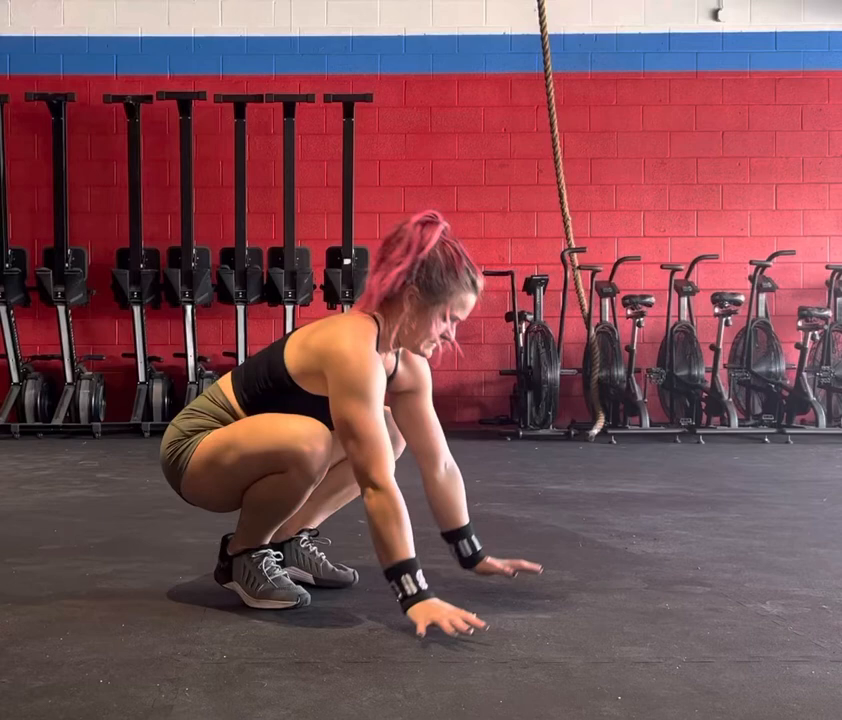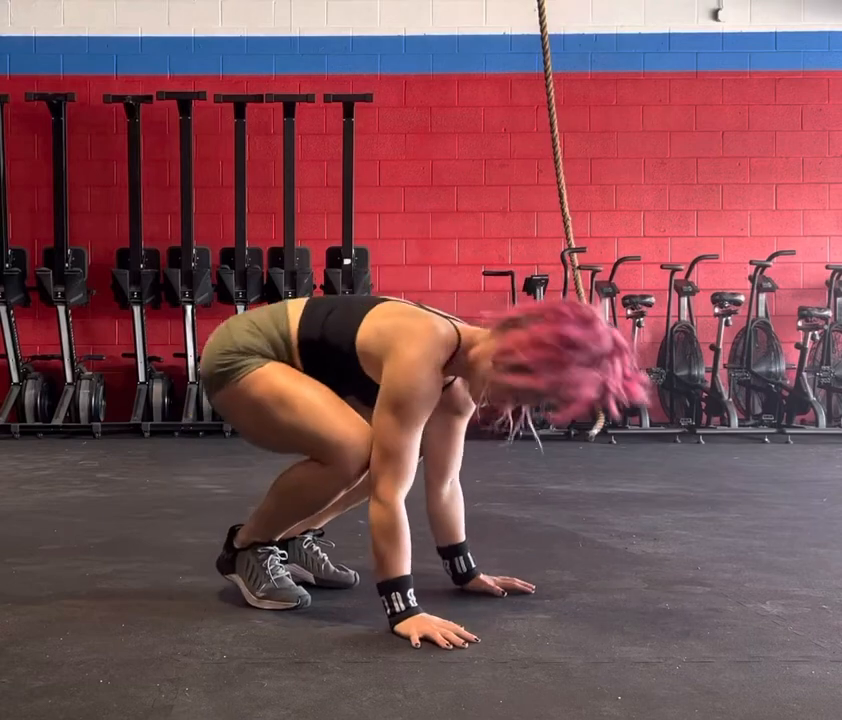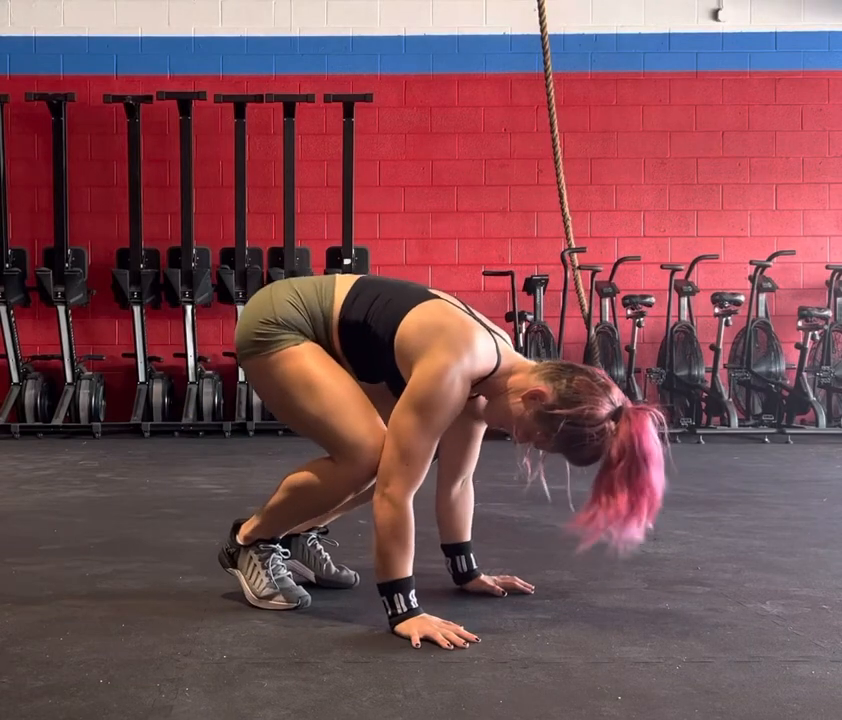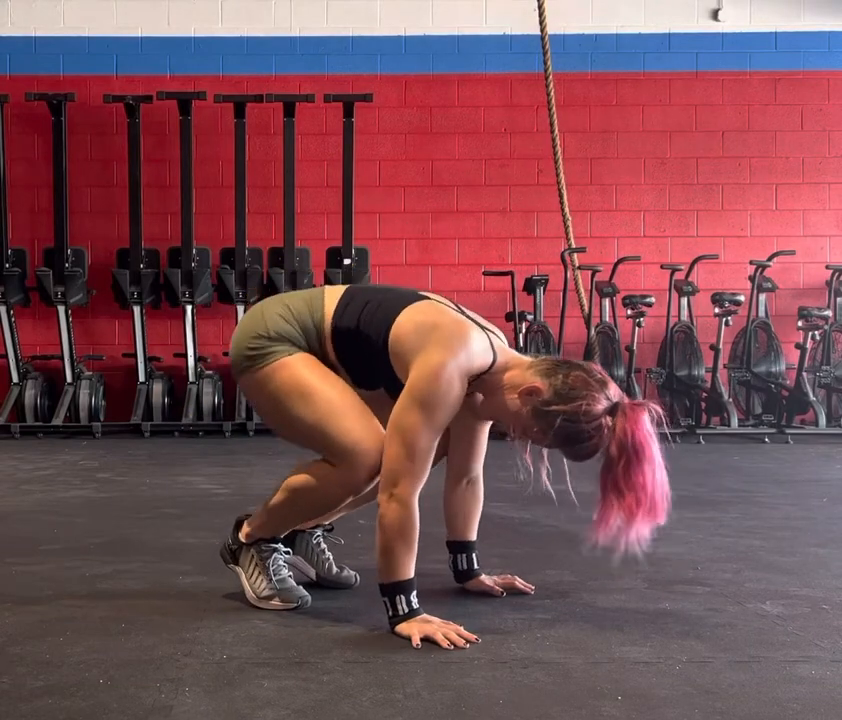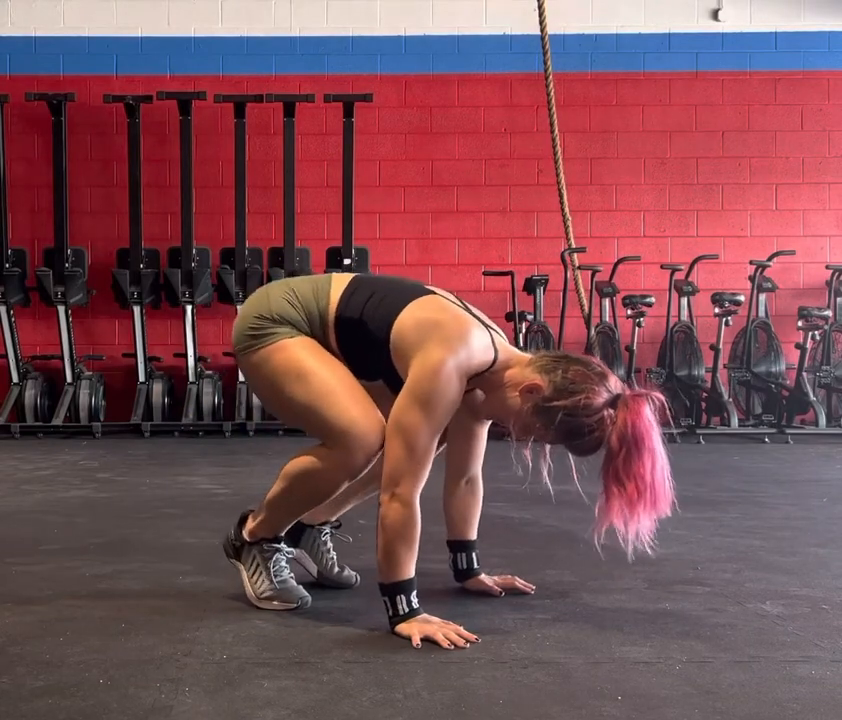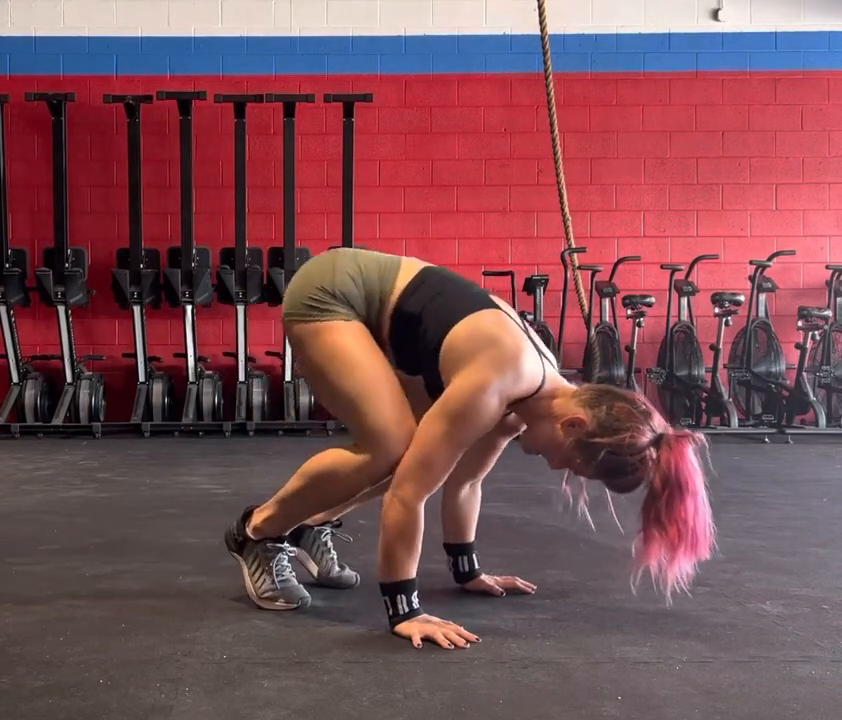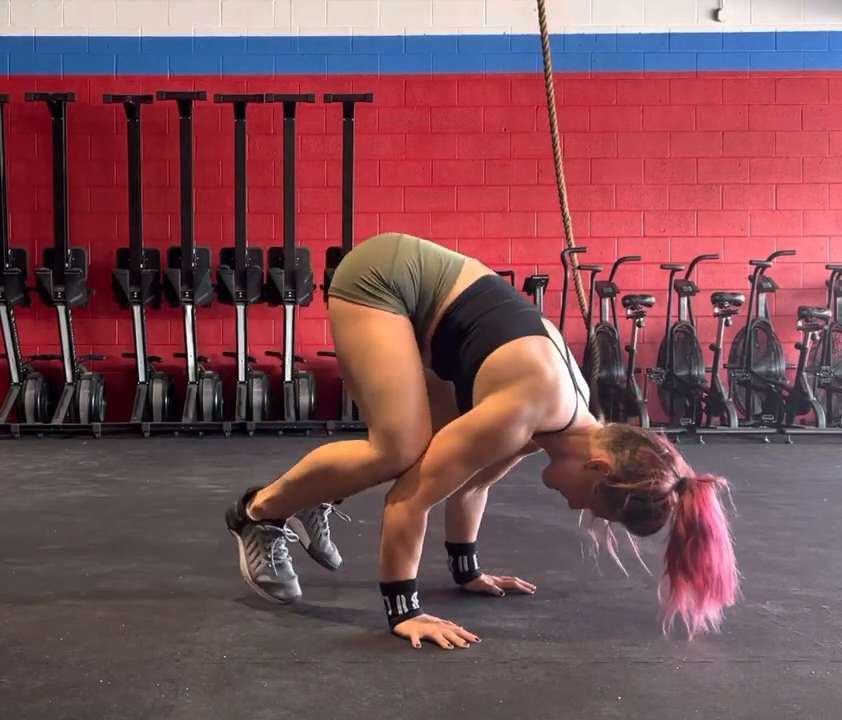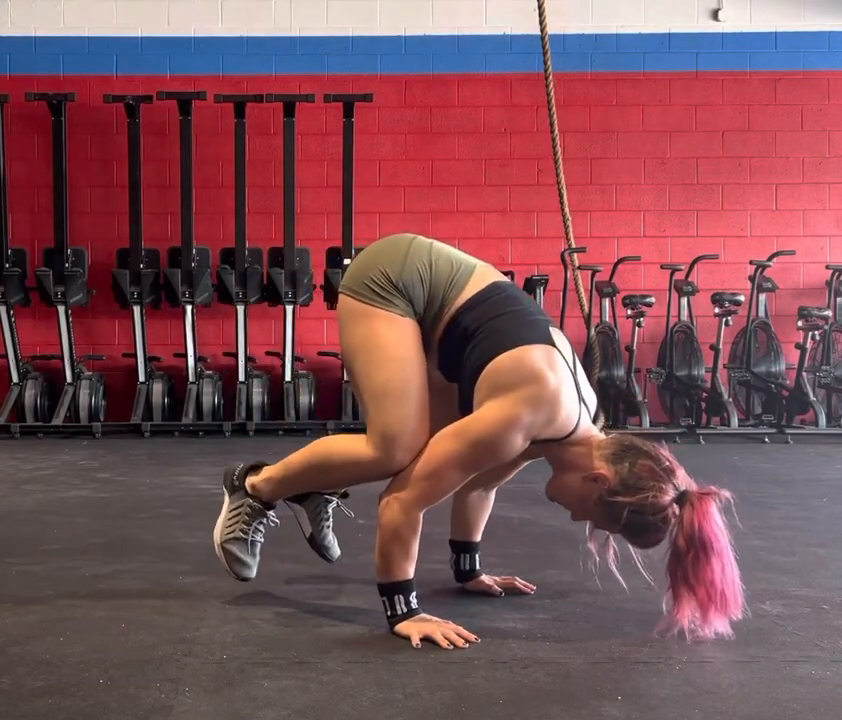
dt=0.7s
person 1, frame 1
left shoulder: (406, 361)
right shoulder: (353, 351)
left elbow: (438, 463)
right elbow: (377, 482)
left wrist: (474, 555)
right wrist: (416, 595)
left hip: (253, 448)
right hip: (195, 447)
left knee: (387, 438)
right knee: (309, 444)
left ankle: (288, 539)
right ankle: (242, 554)
person 1, frame 2
left shoulder: (467, 366)
right shoulder: (422, 360)
left elbow: (442, 480)
right elbow: (387, 494)
left wrist: (465, 572)
right wrist: (404, 610)
left hip: (292, 359)
right hip: (241, 353)
left knee: (394, 450)
right knee: (353, 451)
left ankle: (293, 537)
right ankle: (247, 549)
person 1, frame 3
left shoulder: (495, 369)
right shoulder: (454, 369)
left elbow: (454, 477)
right elbow: (396, 490)
left wrist: (466, 572)
right wrist: (405, 611)
left hip: (325, 332)
right hip: (281, 321)
left knee: (396, 452)
right knee: (366, 454)
left ankle: (296, 537)
right ankle: (249, 542)
person 1, frame 4
left shoulder: (495, 366)
right shoulder: (449, 366)
left elbow: (465, 476)
right elbow: (399, 491)
left wrist: (468, 570)
right wrist: (405, 611)
left hip: (325, 341)
right hip: (273, 336)
left knee: (422, 447)
right knee: (367, 456)
left ankle: (302, 531)
right ankle: (251, 540)
person 1, frame 5
left shoulder: (492, 367)
right shoulder: (450, 363)
left elbow: (464, 474)
right elbow: (401, 490)
left wrist: (468, 569)
right wrist: (404, 610)
left hip: (325, 331)
right hip: (275, 320)
left knee: (422, 437)
right knee: (362, 438)
left ankle: (309, 527)
right ankle: (254, 538)
person 1, frame 6
left shoulder: (536, 390)
right shoulder: (495, 382)
left elbow: (462, 476)
right elbow: (408, 490)
left wrist: (468, 569)
right wrist: (404, 610)
left hip: (370, 302)
right hip: (330, 291)
left knee: (424, 446)
right knee: (390, 448)
left ankle: (312, 525)
right ankle: (259, 531)
person 1, frame 7
left shoulder: (568, 415)
right shoulder: (530, 409)
left elbow: (469, 476)
right elbow: (413, 494)
left wrist: (467, 569)
right wrist: (404, 611)
left hip: (422, 281)
right hip: (384, 275)
left knee: (436, 450)
right knee: (401, 453)
left ankle: (309, 501)
right ankle: (259, 514)
person 1, frame 8
left shoulder: (575, 419)
right shoulder: (530, 417)
left elbow: (477, 478)
right elbow: (406, 495)
left wrist: (468, 569)
right wrist: (403, 610)
left hip: (433, 282)
right hip: (395, 275)
left knee: (433, 452)
right knee: (396, 453)
left ankle: (316, 490)
right ankle: (255, 488)
